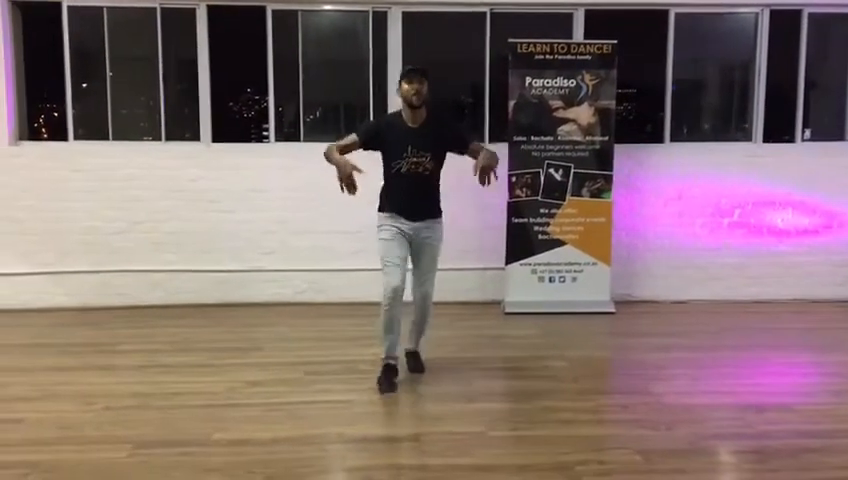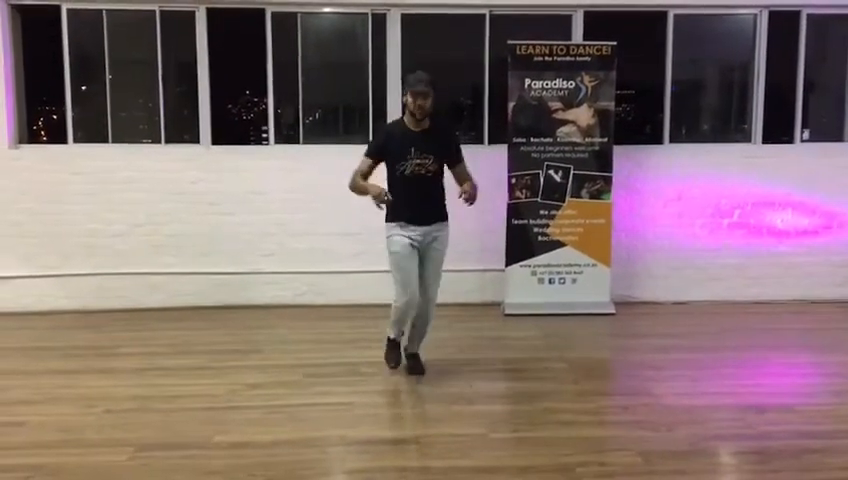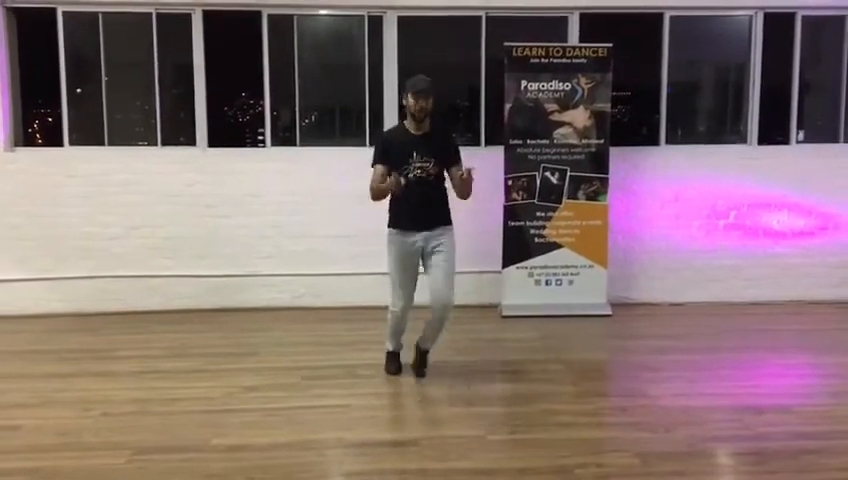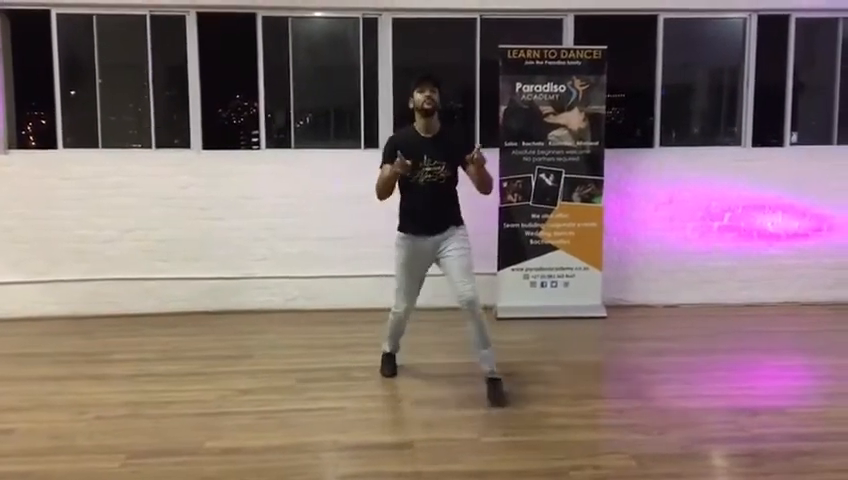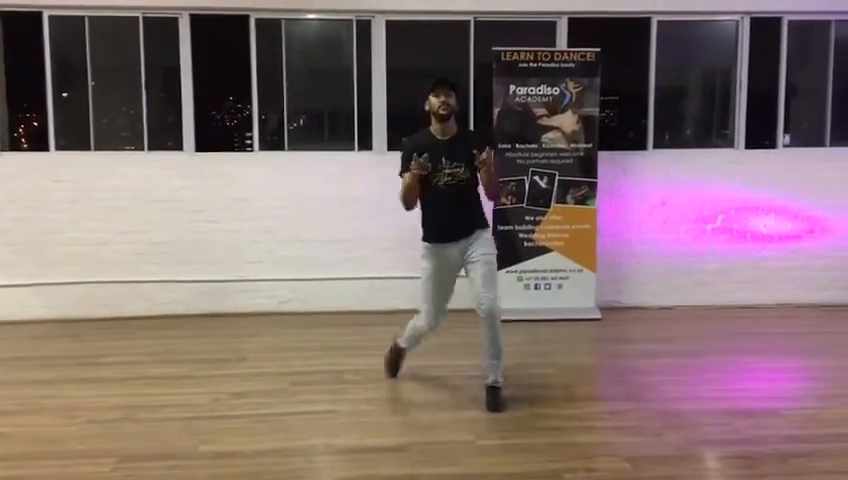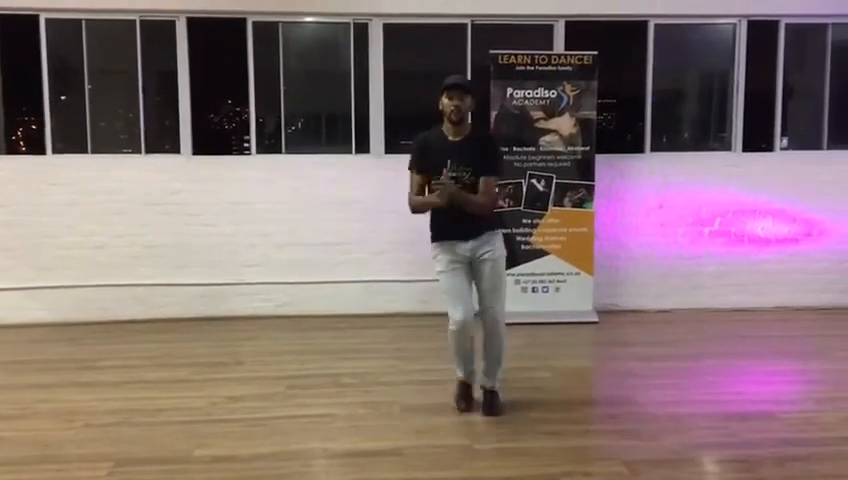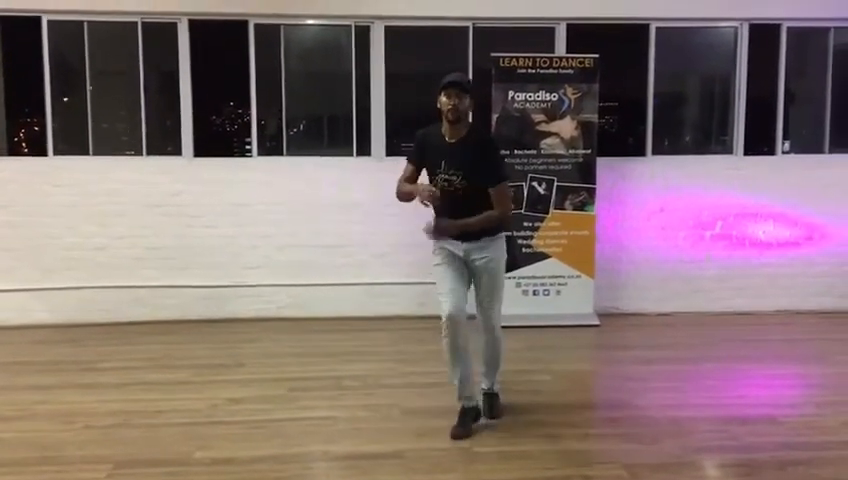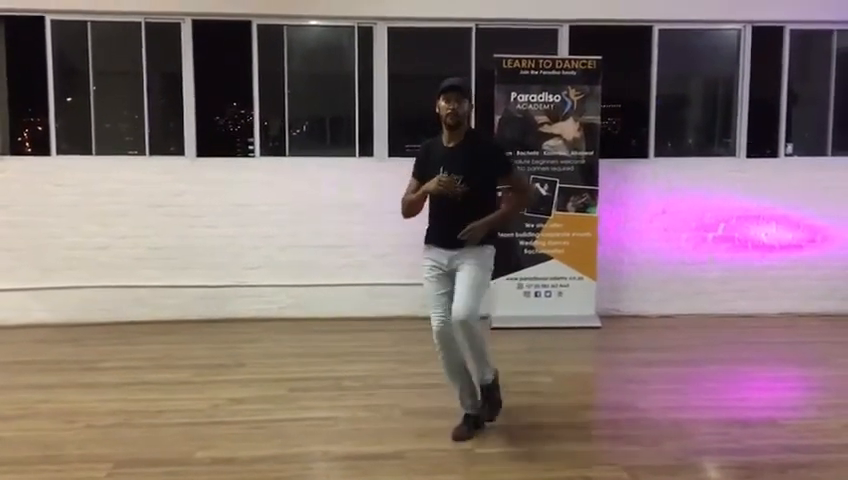
dt=0.2s
person 1, frame 1
left shoulder: (444, 128)
right shoulder: (383, 127)
left elbow: (483, 153)
right elbow: (332, 150)
left wrist: (488, 159)
right wrist: (342, 163)
left hip: (430, 223)
right hip: (393, 220)
left knee: (424, 294)
right knee: (394, 286)
left ankle: (413, 349)
right ankle: (389, 361)
person 1, frame 2
left shoulder: (445, 136)
right shoulder: (388, 135)
left elbow: (463, 177)
right elbow: (356, 181)
left wrist: (469, 187)
right wrist: (372, 189)
left hip: (436, 227)
right hip: (400, 227)
left knee: (427, 300)
right knee: (406, 298)
left ankle: (412, 350)
right ankle: (393, 338)
person 1, frame 3
left shoulder: (444, 140)
right shoulder: (389, 140)
left elbow: (462, 193)
right elbow: (373, 193)
left wrist: (465, 182)
right wrist: (387, 186)
left hip: (440, 231)
right hip: (402, 233)
left knee: (442, 301)
right knee: (400, 303)
left ankle: (423, 346)
right ankle: (393, 349)
person 1, frame 4
left shoulder: (455, 140)
right shoulder: (399, 142)
left elbow: (485, 188)
right elbow: (381, 193)
left wrist: (479, 167)
right wrist: (393, 174)
left hip: (452, 233)
right hip: (413, 237)
left knee: (469, 299)
right knee: (403, 305)
left ankle: (491, 374)
right ankle: (389, 352)
person 1, frame 5
left shoulder: (473, 142)
right shoulder: (415, 146)
left elbow: (495, 195)
right elbow: (407, 202)
left wrist: (489, 172)
right wrist: (414, 177)
left hip: (477, 239)
right hip: (437, 245)
left knee: (489, 310)
right knee: (431, 316)
left ankle: (493, 382)
right ankle: (401, 345)
person 1, frame 6
left shoulder: (485, 145)
right shoulder: (426, 144)
left elbow: (488, 204)
right elbow: (414, 204)
left wrist: (456, 194)
right wrist: (435, 198)
left hip: (487, 241)
right hip: (447, 245)
left knee: (493, 318)
right knee: (461, 320)
left ankle: (490, 386)
right ankle: (465, 376)
person 1, frame 7
left shoulder: (485, 146)
right shoulder: (425, 140)
left elbow: (503, 211)
right elbow: (400, 189)
left wrist: (458, 225)
right wrist: (420, 191)
left hip: (486, 243)
right hip: (447, 245)
left knee: (490, 323)
right knee: (451, 316)
left ankle: (490, 389)
right ankle: (468, 403)
person 1, frame 8
left shoulder: (485, 150)
right shoulder: (427, 151)
left elbow: (524, 192)
right elbow: (406, 208)
left wrist: (488, 222)
right wrist: (428, 189)
left hip: (474, 250)
right hip: (435, 251)
left knee: (463, 316)
right knee: (441, 330)
left ankle: (488, 377)
right ankle: (475, 408)
